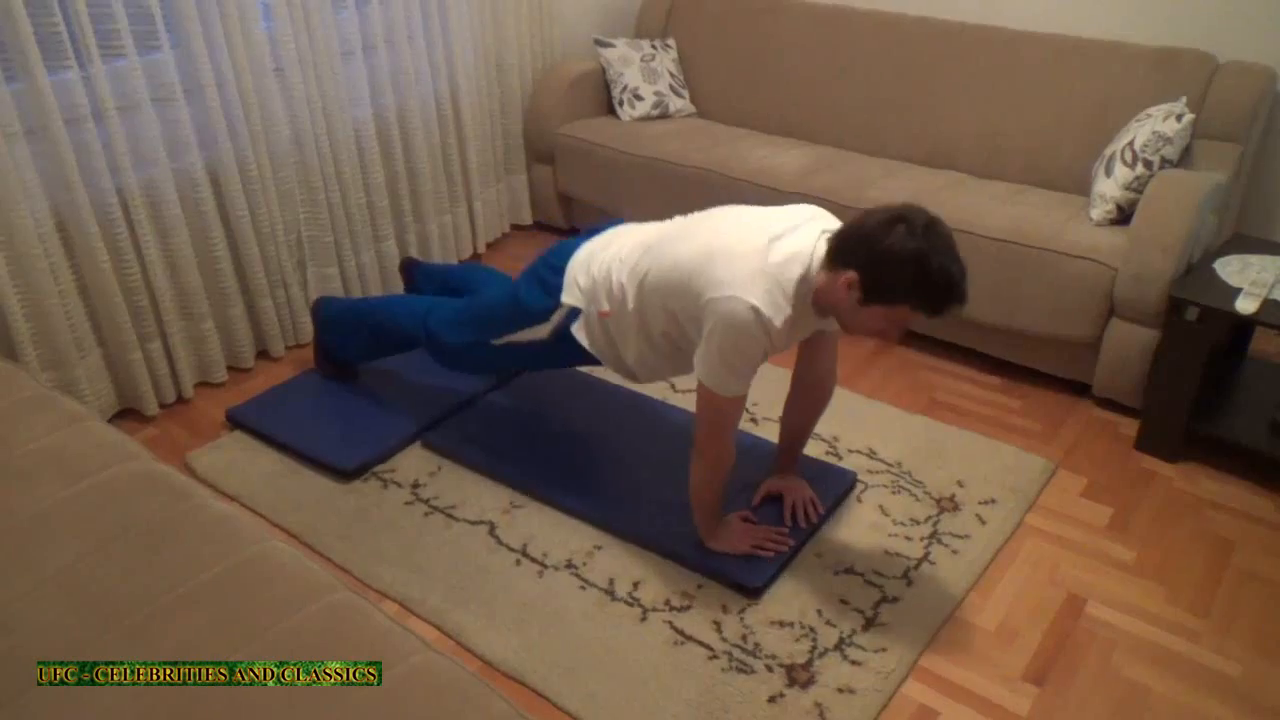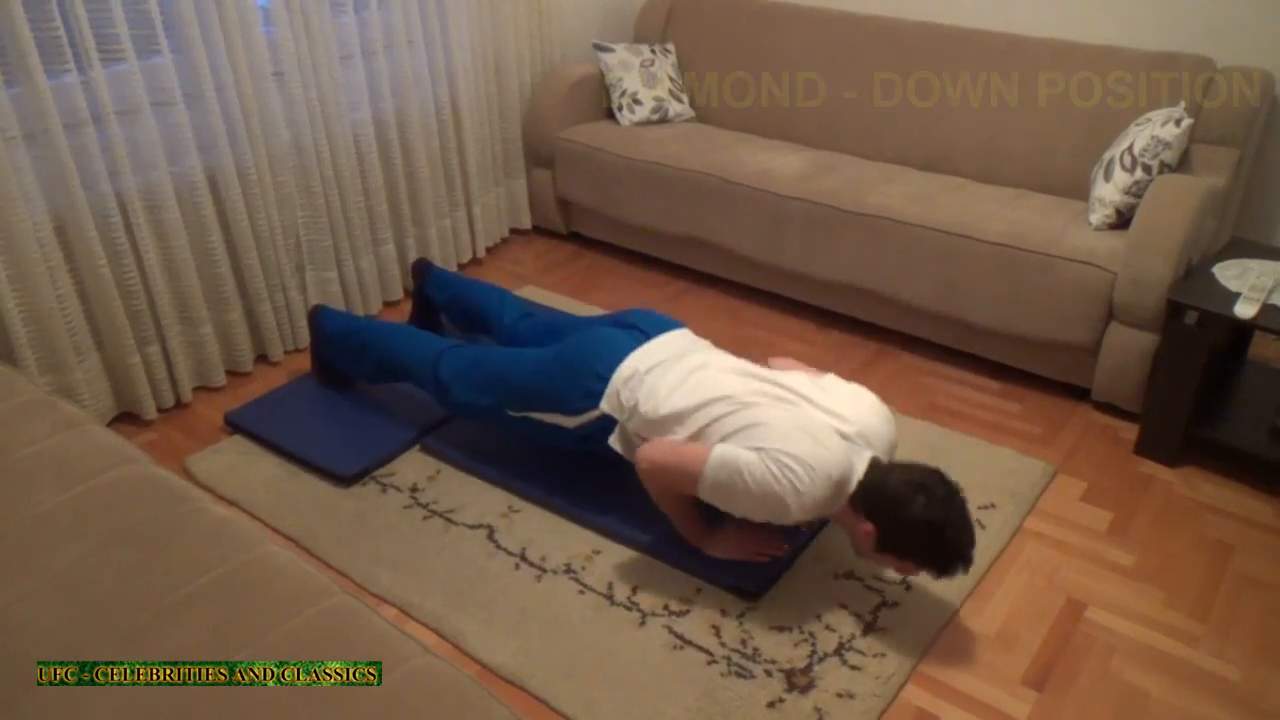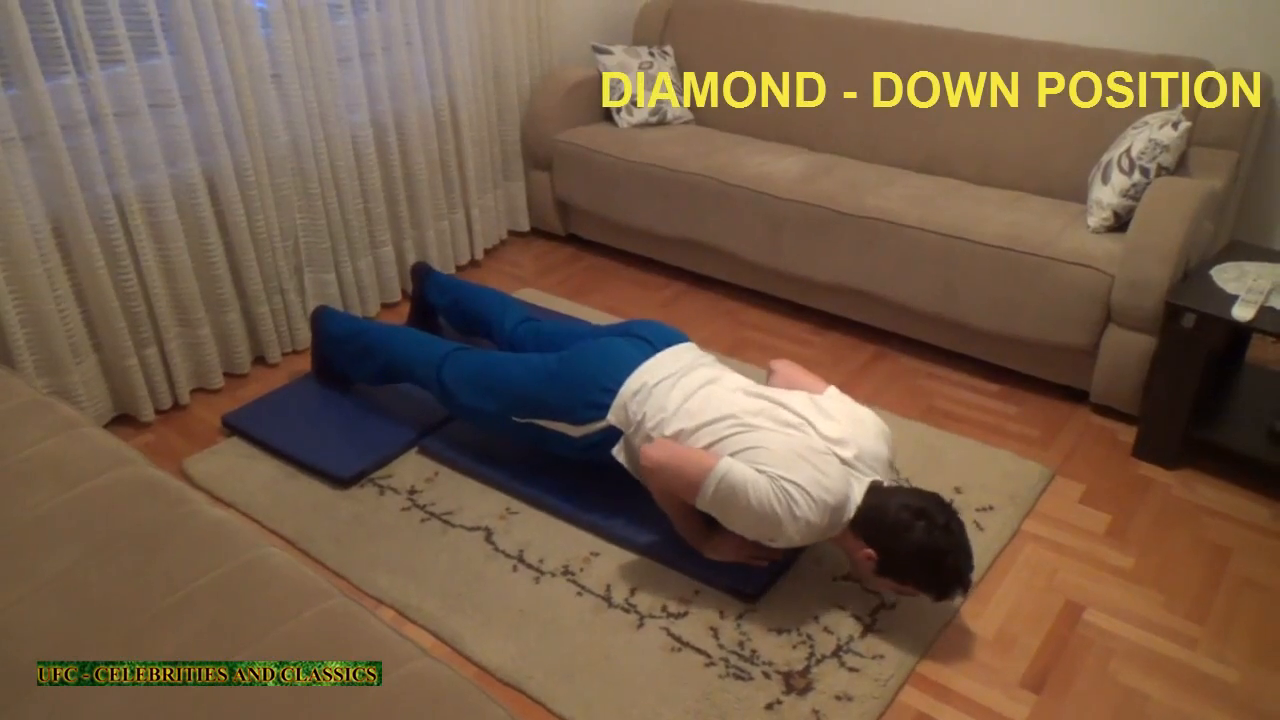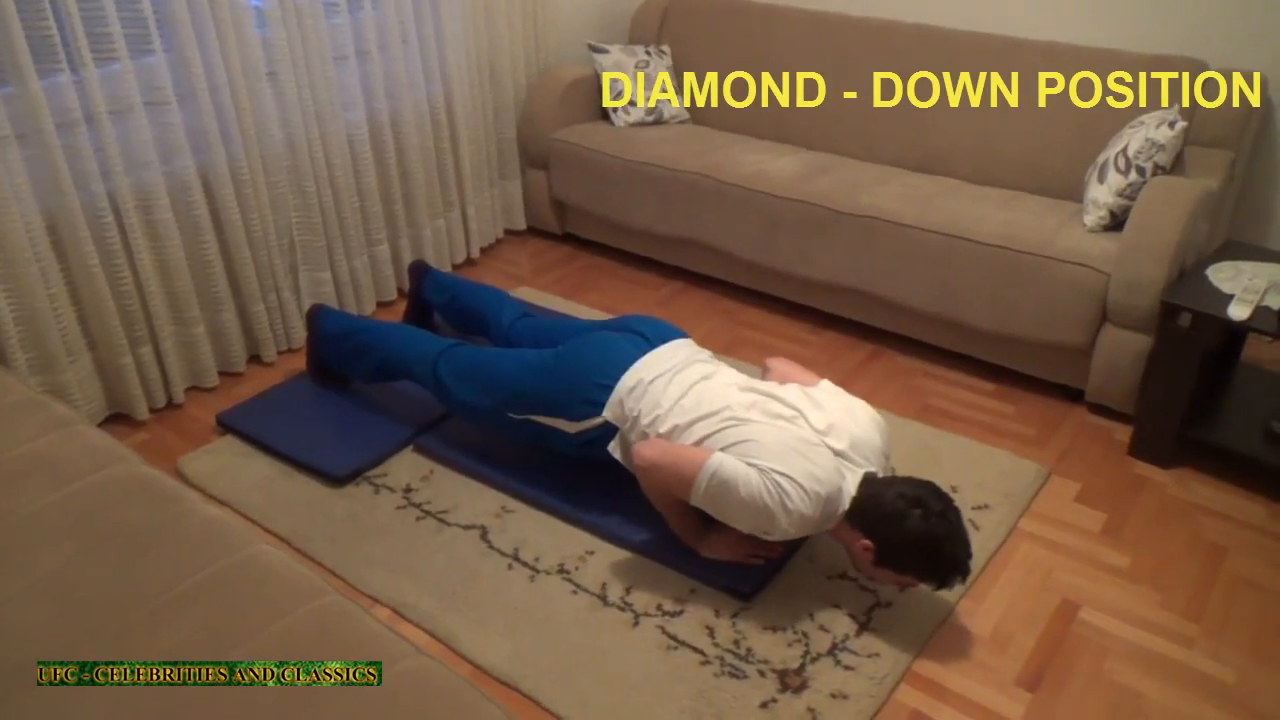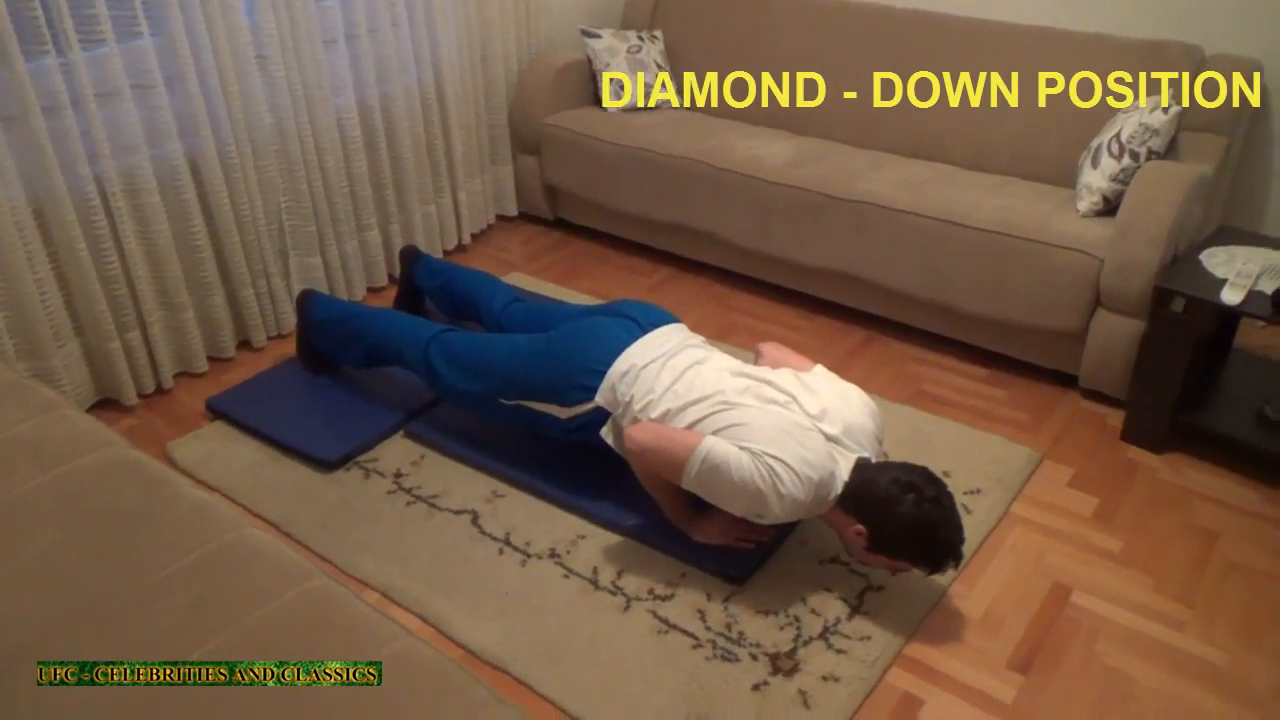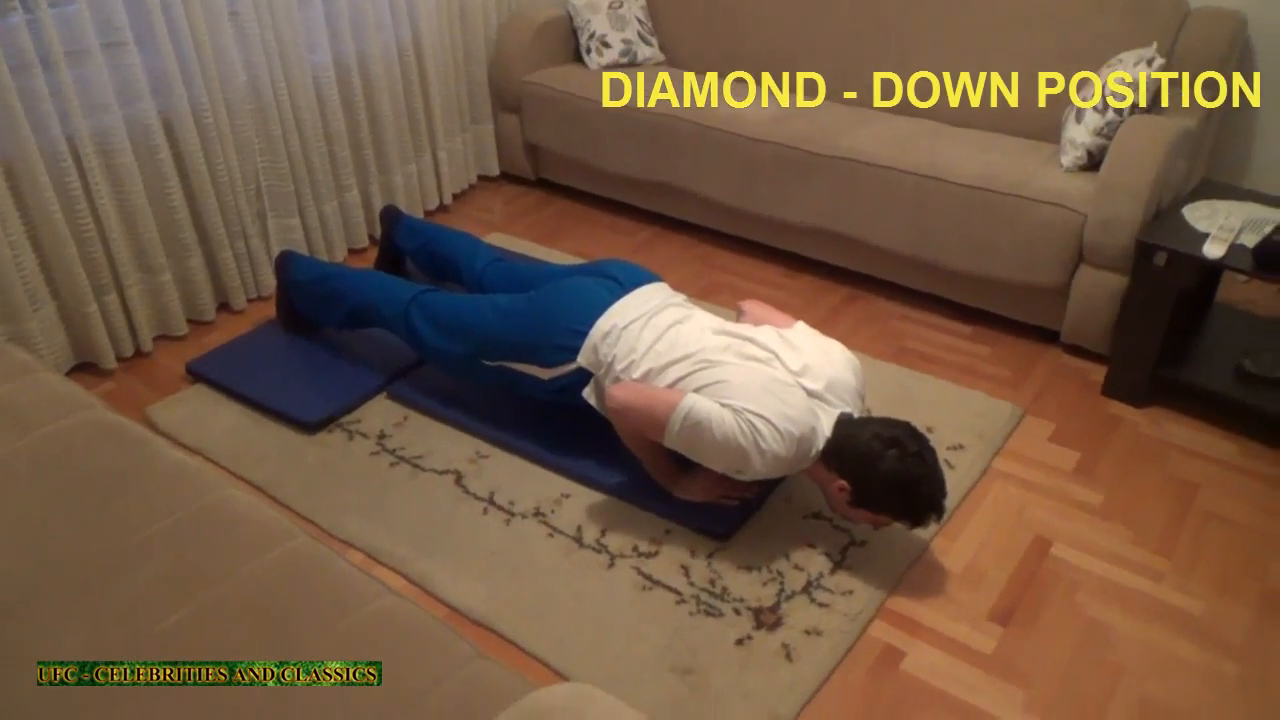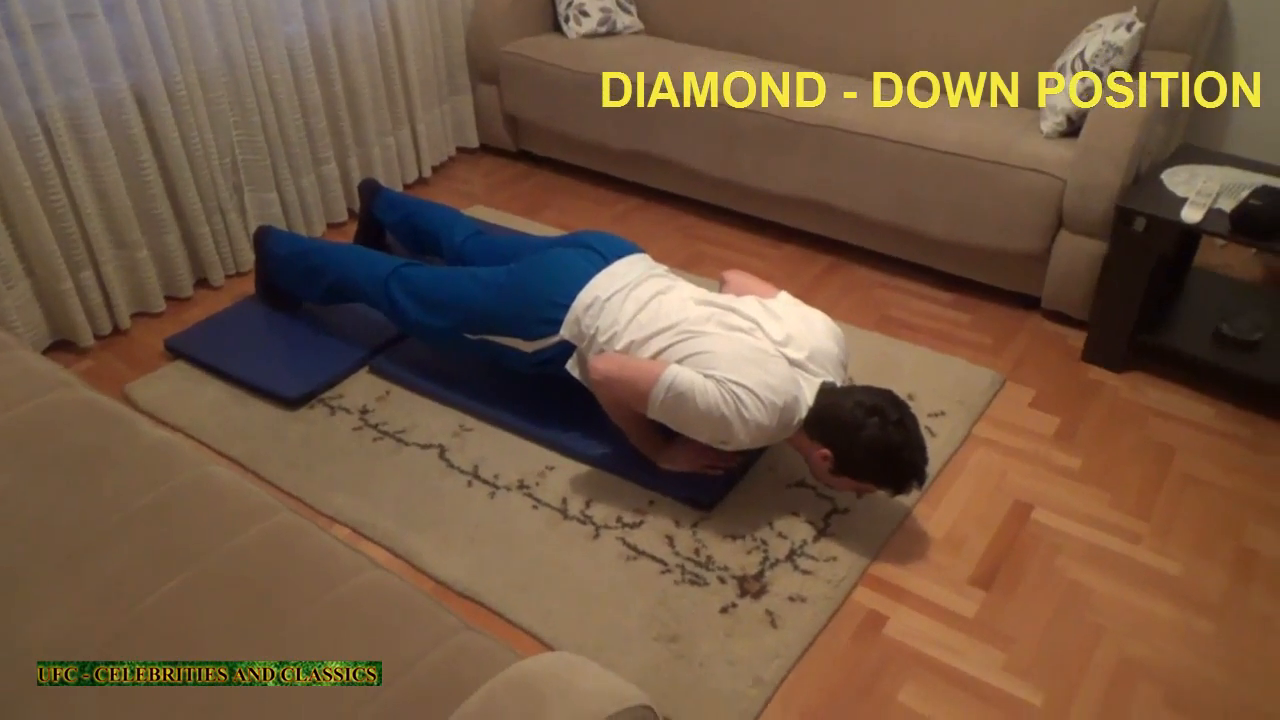
dt=0.5s
person 1, frame 1
left shoulder: (842, 248)
right shoulder: (750, 302)
left elbow: (818, 361)
right elbow: (713, 435)
left wrist: (786, 470)
right wrist: (713, 531)
left hip: (622, 251)
right hip: (579, 298)
left knee: (487, 302)
right knee: (451, 338)
left ankle: (427, 277)
right ankle: (338, 324)
person 1, frame 2
left shoulder: (874, 425)
right shoulder: (792, 489)
right elbow: (654, 462)
right wrist: (706, 539)
left hip: (658, 343)
right hip: (606, 391)
left knee: (523, 329)
right knee: (458, 374)
left ankle: (435, 285)
right ankle: (338, 330)
person 1, frame 3
left shoulder: (872, 438)
right shoulder: (792, 511)
left elbow: (783, 367)
right elbow: (656, 460)
right wrist: (706, 542)
left hip: (661, 354)
right hip: (608, 401)
left knee: (525, 333)
right knee: (460, 377)
left ankle: (435, 289)
right ankle: (338, 334)
person 1, frame 4
left shoulder: (868, 432)
right shoulder: (785, 503)
left elbow: (779, 365)
right elbow: (650, 458)
right wrist: (702, 540)
left hip: (658, 350)
right hip: (603, 396)
left knee: (521, 330)
right knee: (456, 373)
left ankle: (431, 285)
right ankle: (335, 332)
person 1, frame 5
left shoulder: (861, 416)
right shoulder: (780, 486)
left elbow: (771, 348)
right elbow: (642, 442)
right wrist: (694, 524)
left hip: (650, 335)
right hip: (597, 382)
left knee: (511, 314)
right knee: (447, 358)
left ankle: (422, 271)
right ankle: (324, 318)
person 1, frame 6
left shoulder: (845, 373)
right shoulder: (762, 443)
left elbow: (752, 307)
right elbow: (625, 401)
right wrist: (677, 482)
left hip: (633, 295)
right hip: (580, 340)
left knee: (493, 276)
right knee: (431, 320)
left ankle: (404, 231)
right ankle: (305, 279)
person 1, frame 7
left shoulder: (826, 341)
right shoulder: (746, 413)
left elbow: (736, 276)
right elbow: (606, 372)
right wrist: (661, 452)
left hip: (616, 265)
right hip: (562, 312)
left knee: (472, 246)
right knee: (413, 296)
left ankle: (383, 206)
right ankle: (282, 254)
